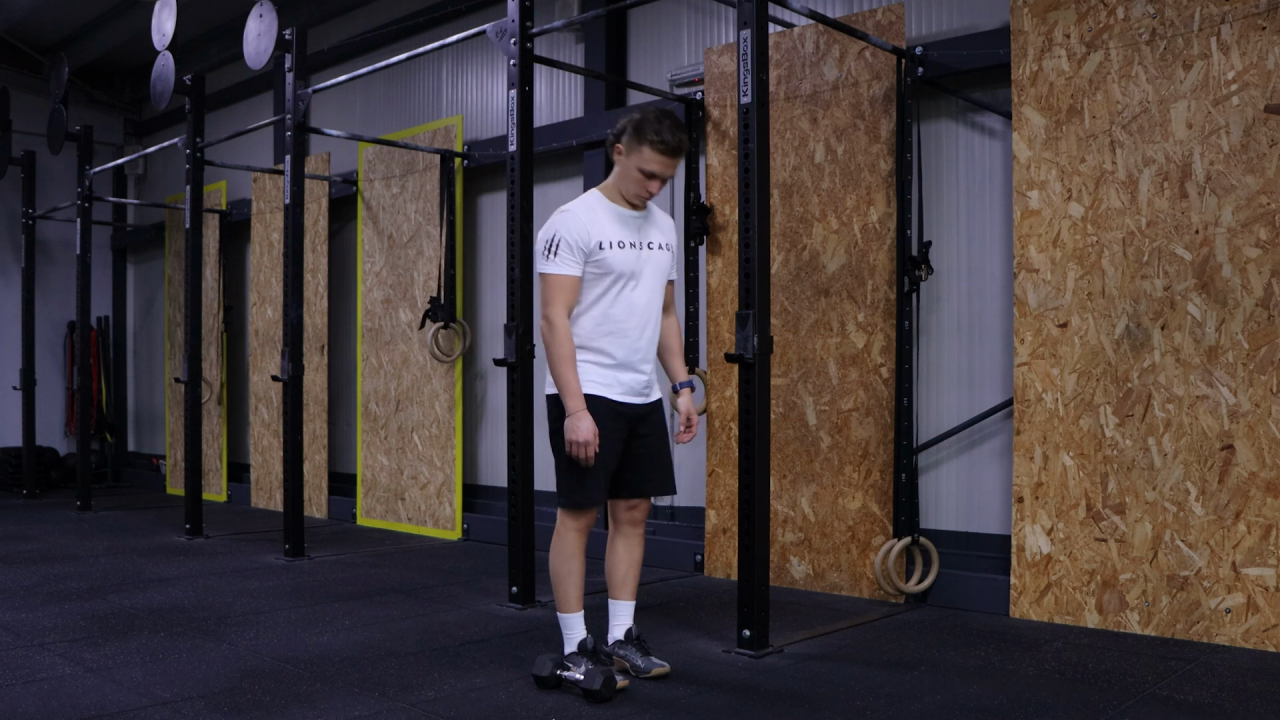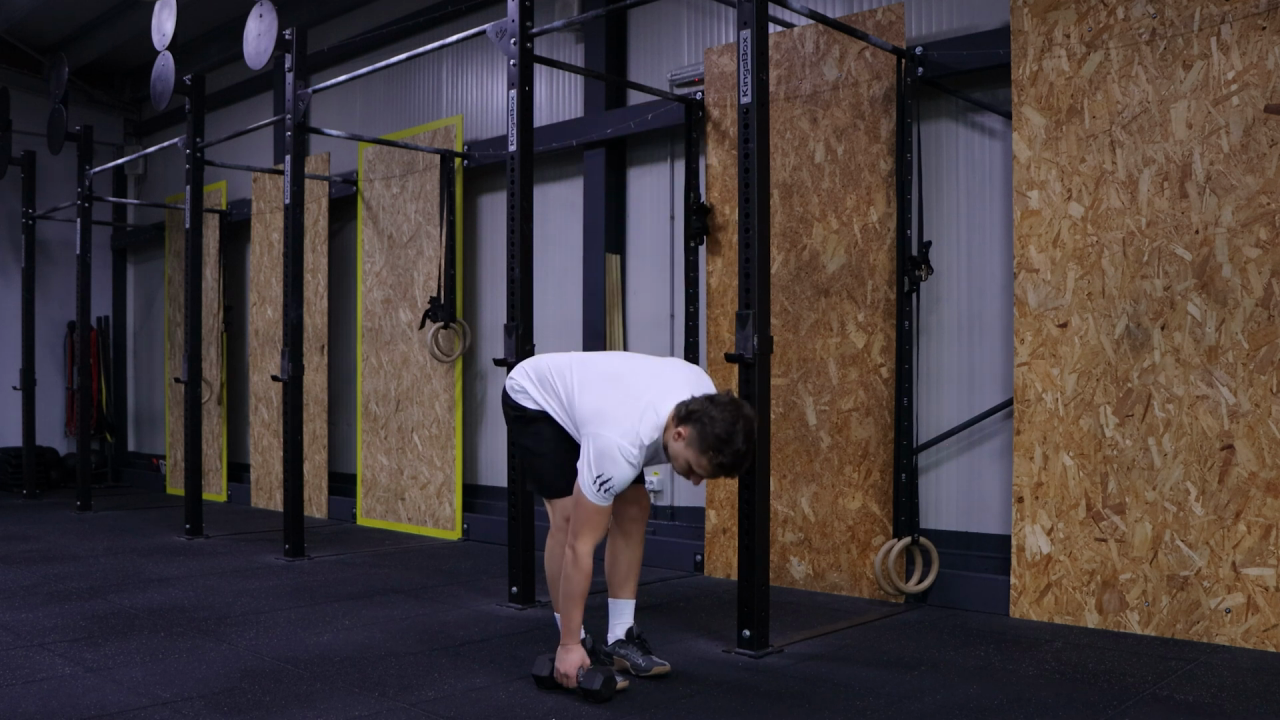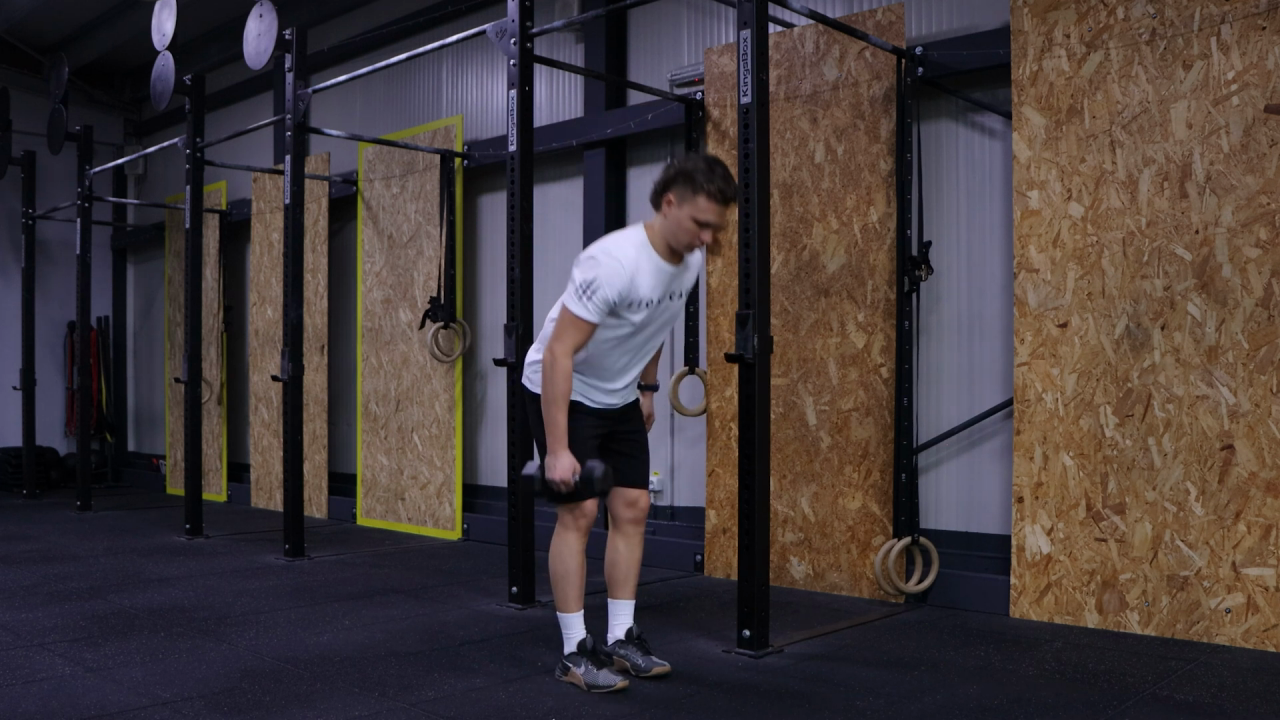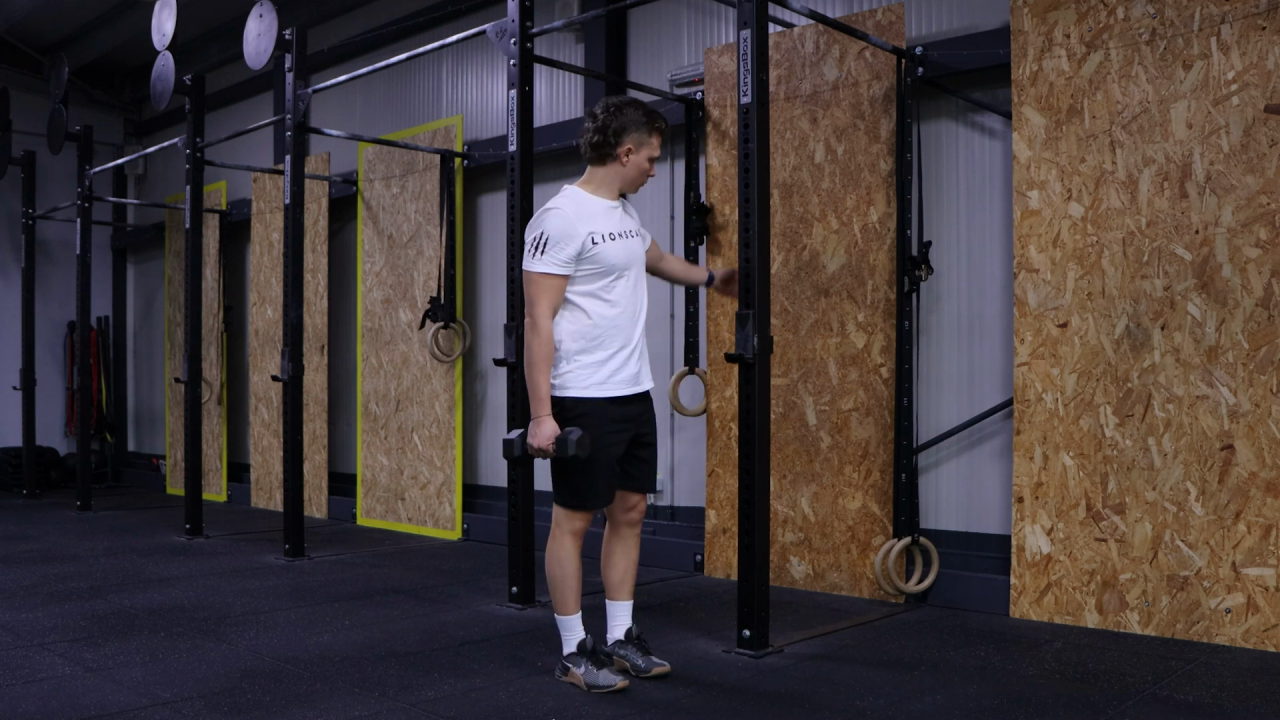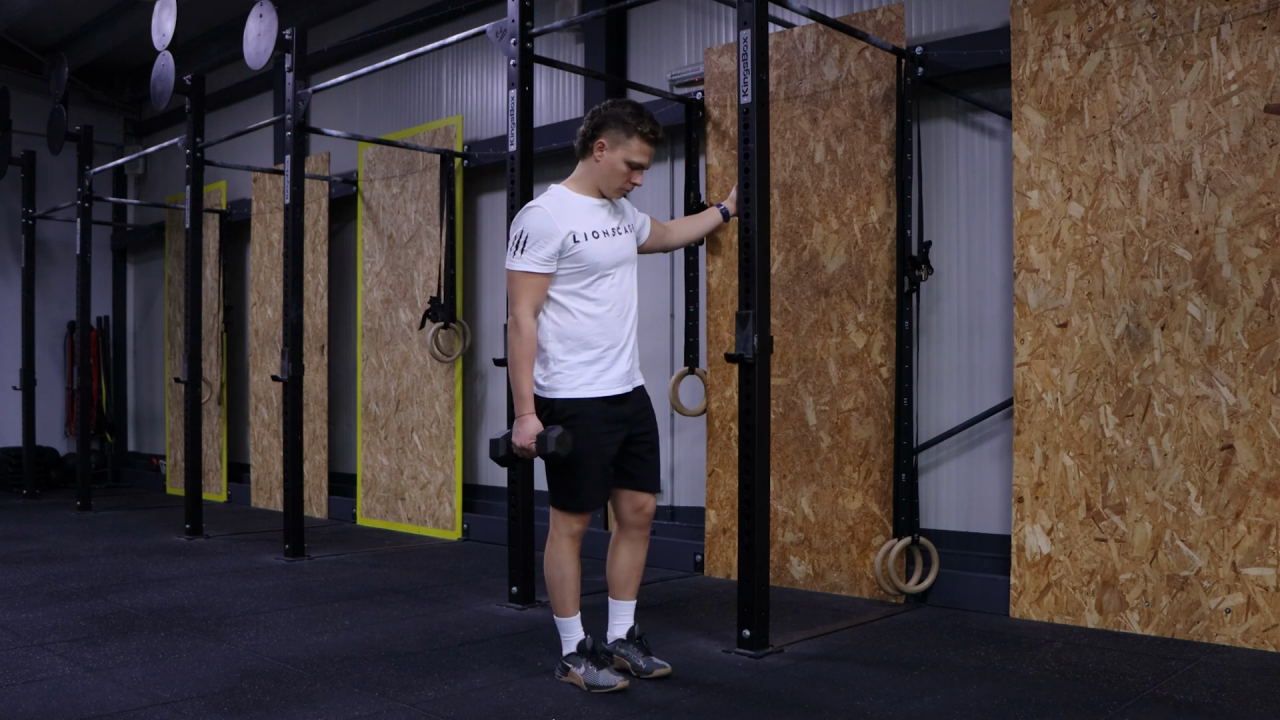
dt=0.7s
person 1, frame 1
left shoulder: (663, 228)
right shoulder: (574, 222)
right elbow: (554, 318)
left wrist: (682, 386)
right wrist: (576, 410)
left hip: (640, 399)
right hip: (583, 394)
left knee: (632, 514)
right knee: (577, 518)
left ankle: (621, 639)
right ankle: (575, 648)
person 1, frame 2
left shoulder: (702, 400)
right shoulder: (619, 447)
right elbow: (581, 547)
right wrist: (570, 643)
left hip: (581, 395)
right hip: (533, 402)
left knee: (634, 511)
right knee: (567, 516)
left ankle: (620, 638)
right ankle: (578, 654)
person 1, frame 3
left shoulder: (688, 263)
right shoulder: (614, 263)
right elbow: (558, 354)
left wrist: (648, 387)
right wrist: (557, 449)
left hip: (618, 398)
right hip: (567, 396)
left knee: (632, 509)
right knee: (579, 514)
left ankle: (621, 638)
right ankle: (575, 650)
person 1, frame 4
left shoulder: (623, 214)
right shoulder: (561, 218)
left elbow: (654, 258)
right elbow: (539, 321)
left wrist: (706, 277)
right wrist: (541, 413)
left hip: (634, 394)
right hip: (584, 400)
left knee: (629, 513)
right knee: (574, 521)
left ankle: (620, 638)
right ankle: (574, 650)
person 1, frame 5
left shoulder: (619, 212)
right shoulder: (545, 217)
left elbow: (666, 235)
right elbow: (521, 318)
left wrist: (727, 207)
right wrist: (525, 412)
left hip: (628, 392)
right hip: (574, 400)
left knee: (638, 512)
right knee: (571, 524)
left ankle: (621, 638)
right ankle: (573, 651)
